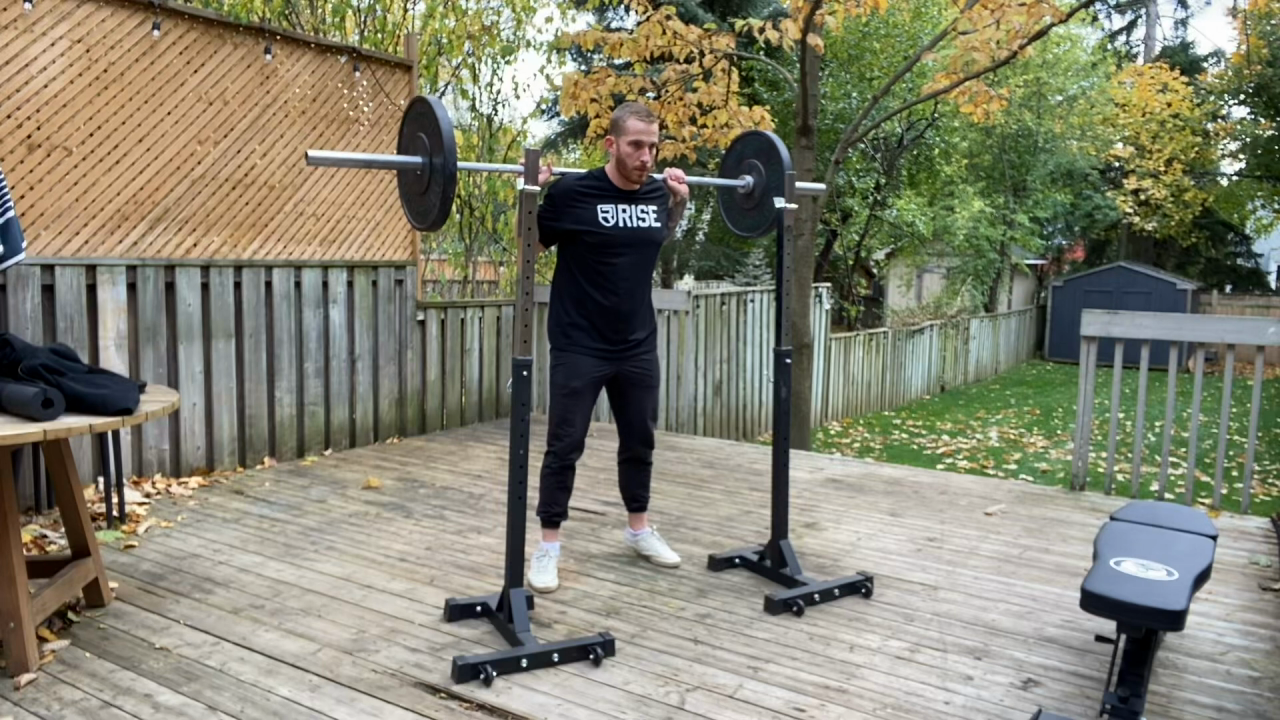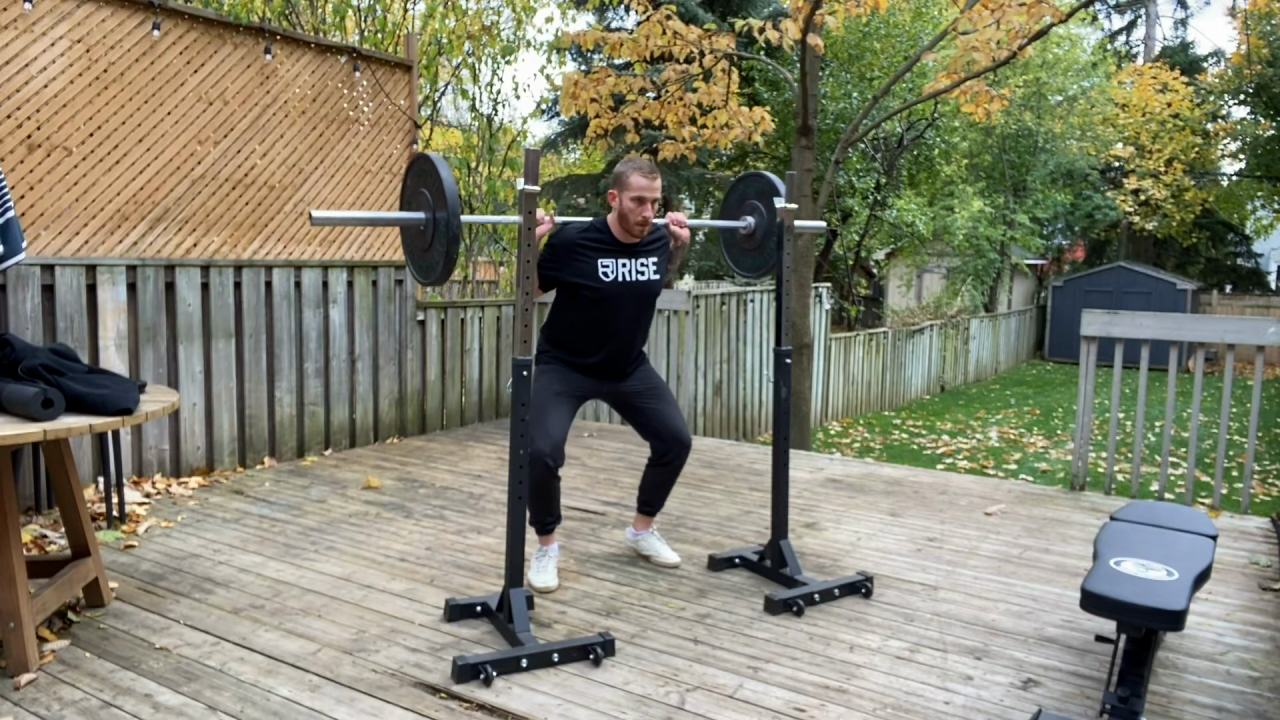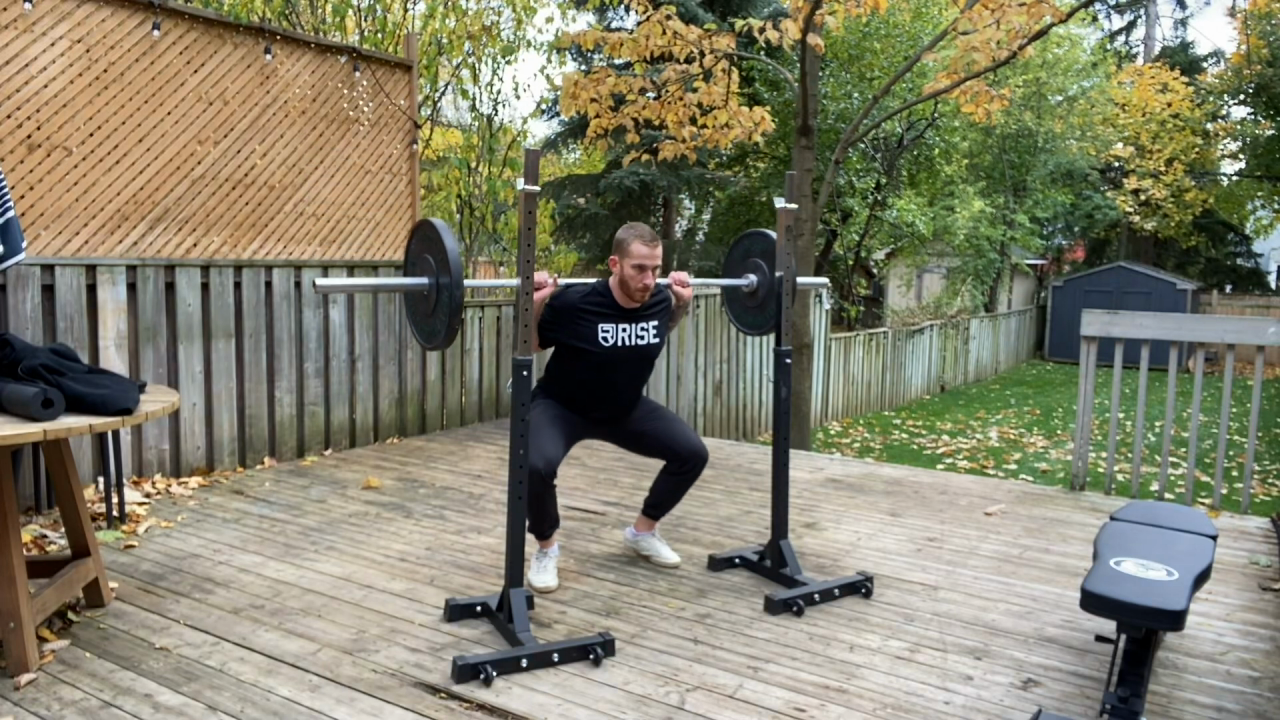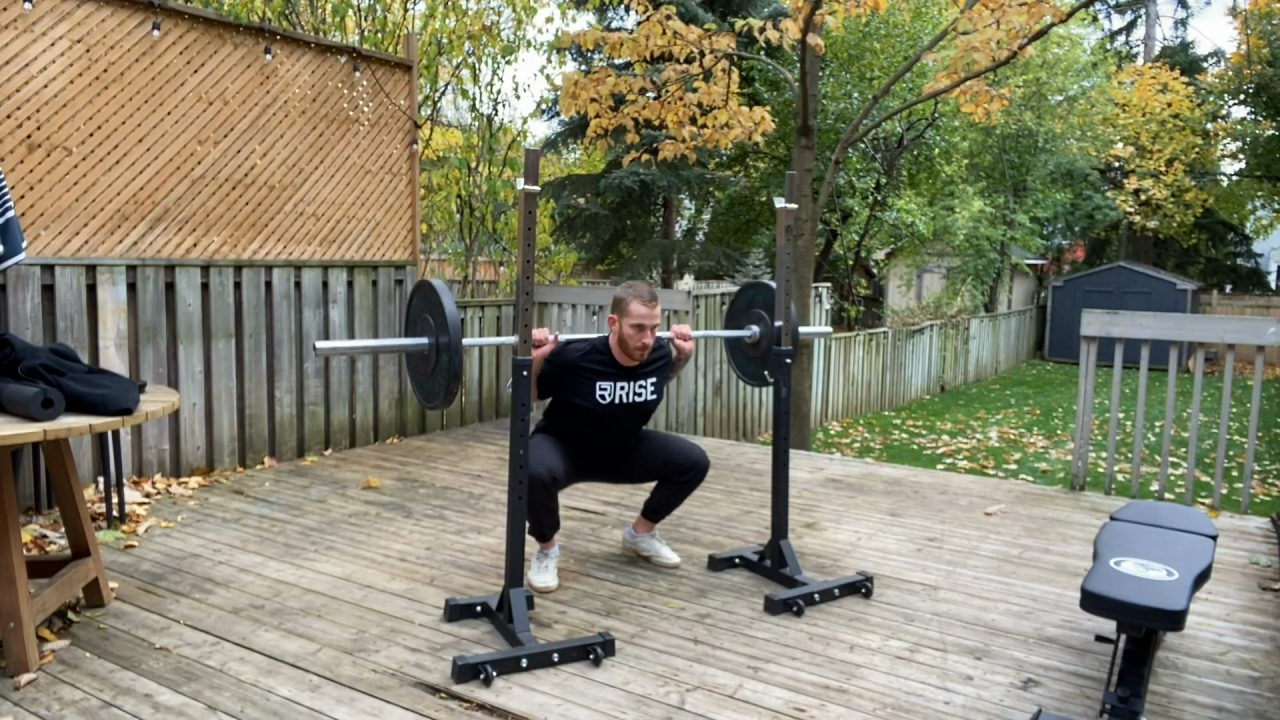
dt=1s
person 1, frame 1
left shoulder: (657, 194)
right shoulder: (572, 193)
right elbow: (528, 246)
left wrist: (679, 202)
left hip: (638, 344)
right hip: (580, 345)
left knee: (639, 442)
right knee: (565, 446)
left ankle: (639, 529)
right ankle: (547, 546)
person 1, frame 2
left shoulder: (658, 240)
right shoulder: (573, 242)
left wrist: (680, 244)
right wrist: (530, 242)
left hip: (628, 366)
right hip: (565, 365)
left knee: (676, 440)
right knee: (544, 451)
left ankle: (642, 530)
right ankle: (546, 547)
person 1, frame 3
left shoulder: (658, 301)
right shoulder: (574, 303)
right elbow: (528, 345)
left wrist: (683, 302)
right wrist: (535, 303)
left hip: (626, 407)
right hip: (562, 406)
left knee: (692, 452)
right knee: (537, 465)
left ankle: (642, 531)
right ankle: (546, 548)
person 1, frame 4
left shoulder: (659, 353)
right shoulder: (574, 359)
left wrist: (684, 353)
right wrist: (535, 359)
left hip: (623, 449)
right hip: (563, 446)
left knee: (693, 461)
right knee: (537, 471)
left ankle: (640, 533)
right ankle: (546, 550)
